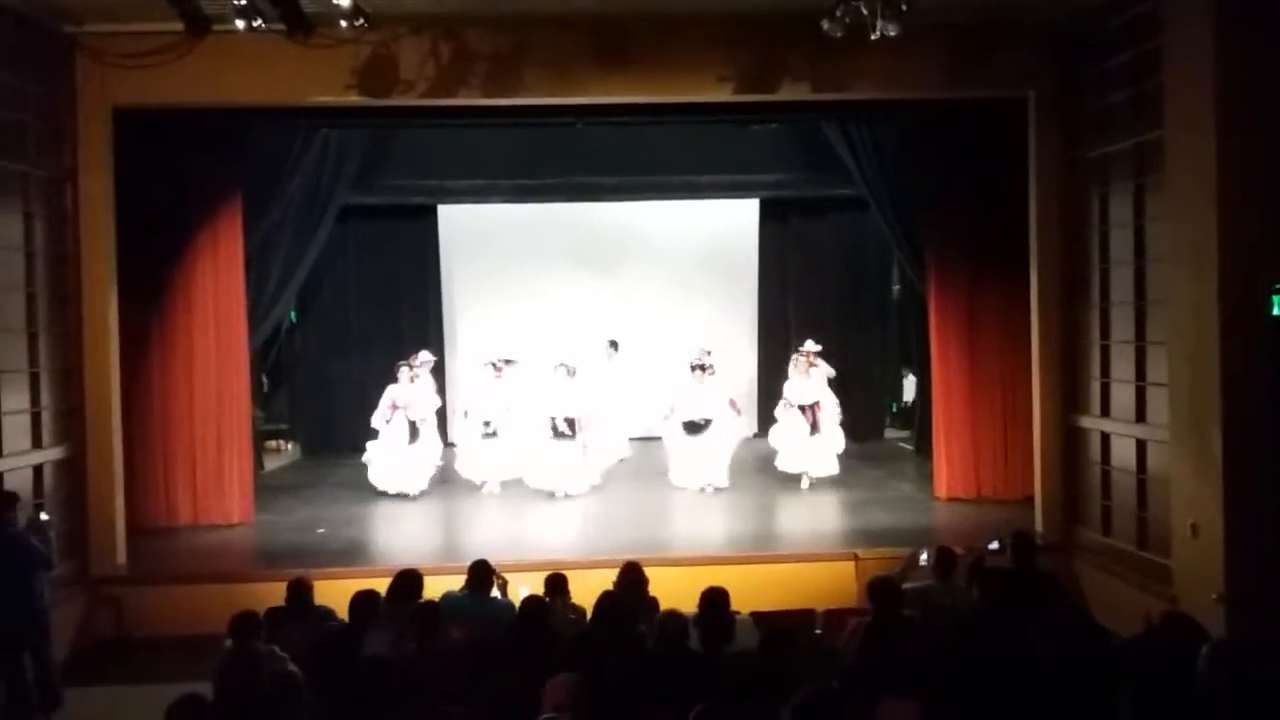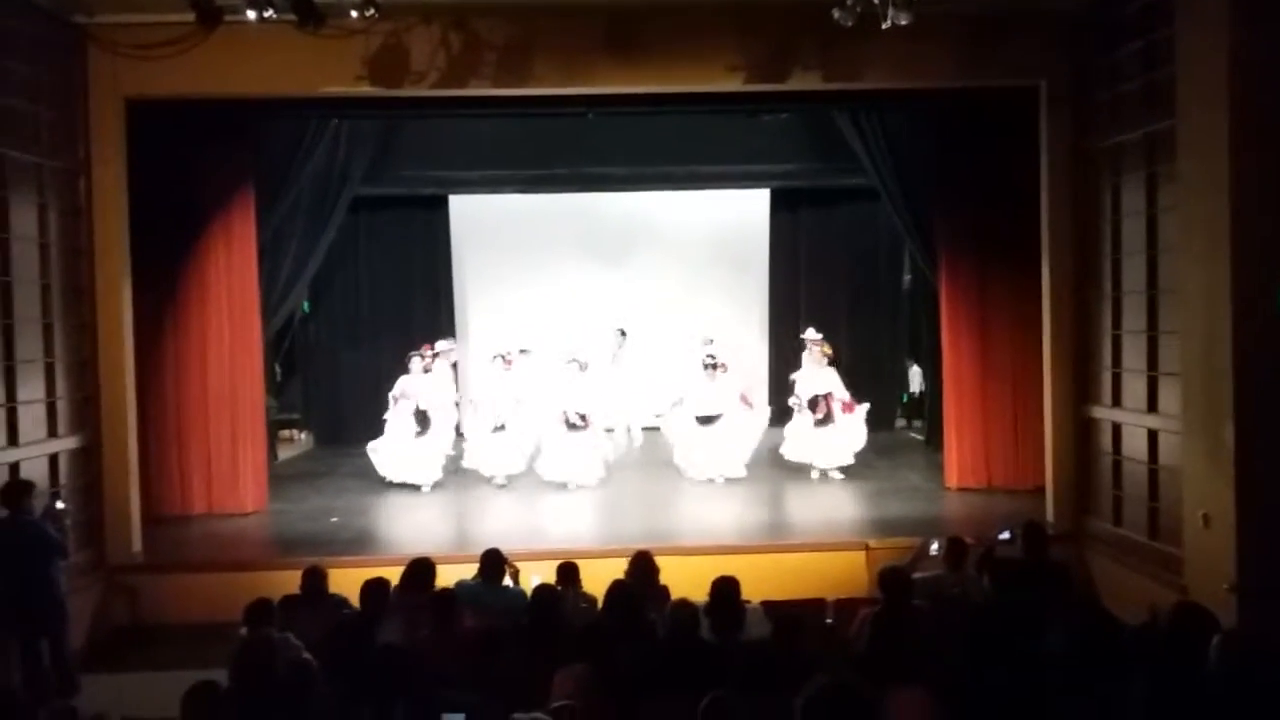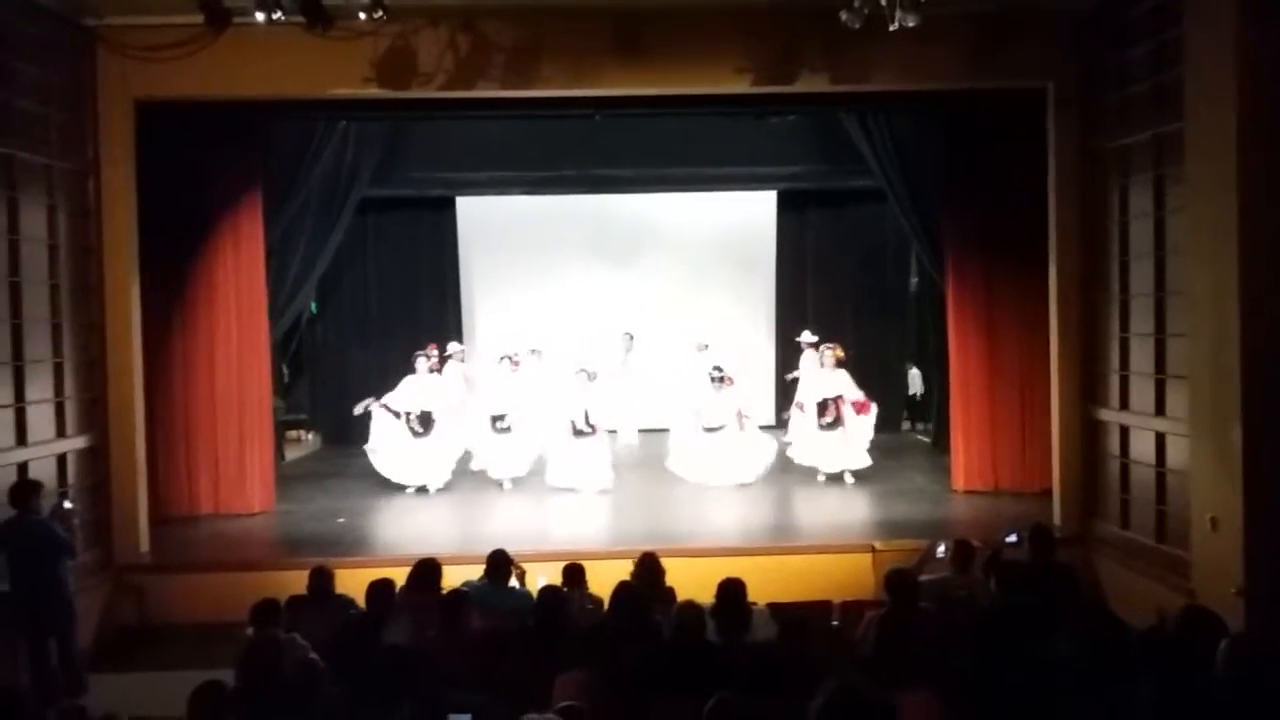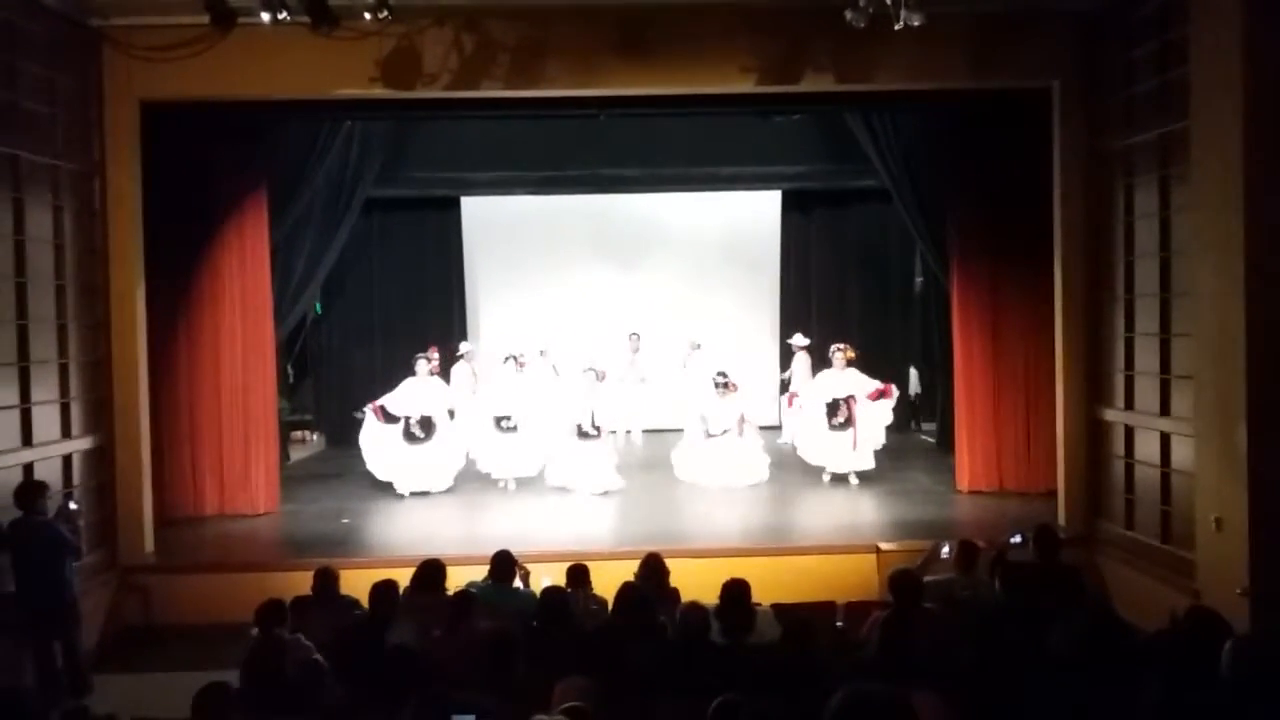
dt=0.2s
person 1, frame 1
right shoulder: (19, 539)
right elbow: (48, 563)
left wrist: (27, 531)
right wrist: (44, 535)
right hip: (30, 609)
right knee: (41, 657)
right ankle: (48, 702)
person 1, frame 2
right shoulder: (35, 527)
right elbow: (63, 552)
left wrist: (44, 519)
right wrist: (59, 524)
right hip: (46, 596)
left knee: (28, 647)
right knee: (58, 644)
left ankle: (37, 691)
right ankle: (65, 687)
person 1, frame 3
right shoulder: (44, 527)
right elbow: (71, 551)
left wrist: (51, 520)
right wrist: (66, 523)
left hip: (24, 598)
right hip: (54, 596)
left knee: (36, 646)
right knee: (66, 643)
left ankle: (46, 690)
right ankle: (73, 686)
person 1, frame 4
left shoulder: (13, 529)
right shoulder: (49, 527)
right elbow: (76, 552)
left wrist: (57, 520)
right wrist: (73, 524)
left hip: (29, 600)
right hip: (59, 597)
left knee: (41, 647)
right knee: (71, 644)
left ankle: (50, 691)
right ankle: (78, 687)
